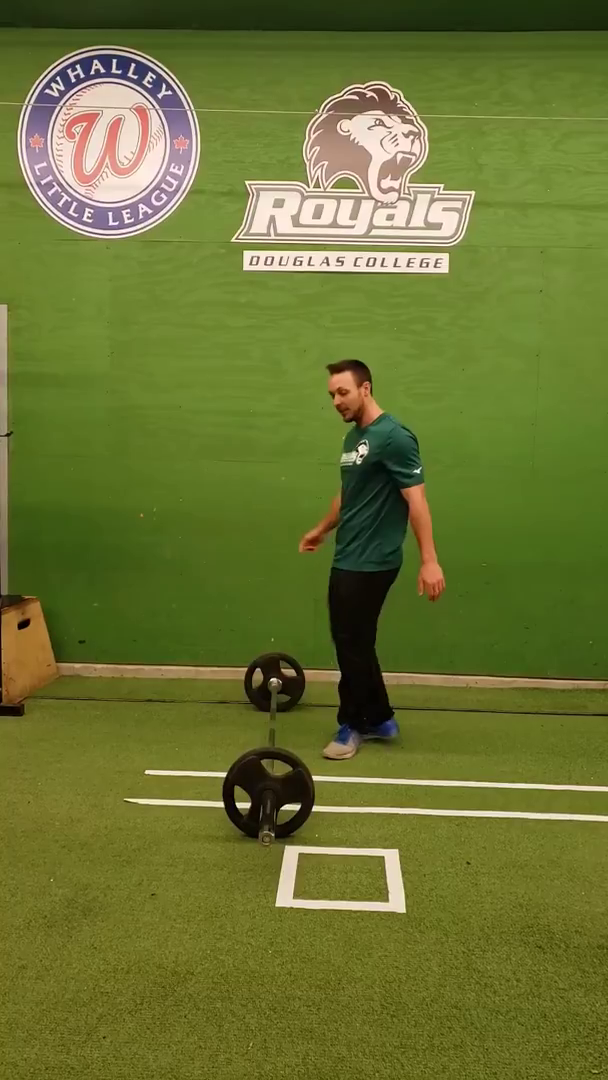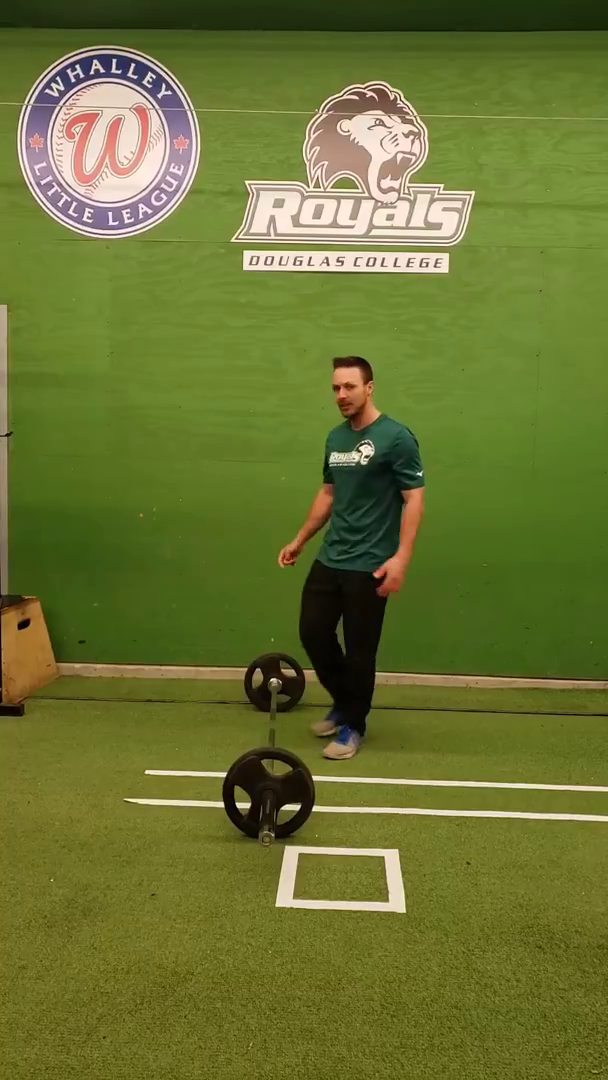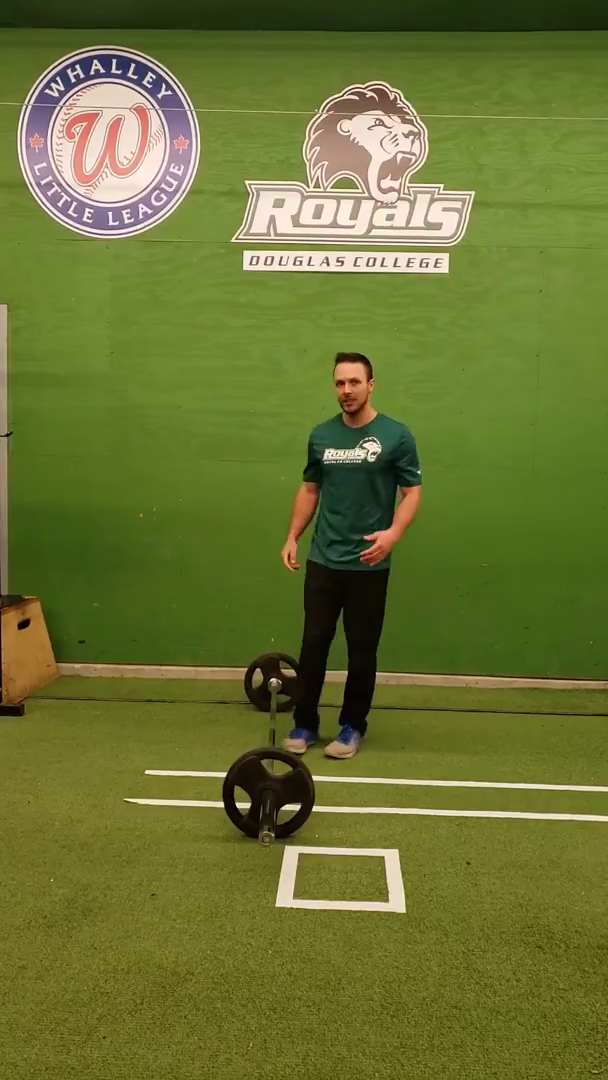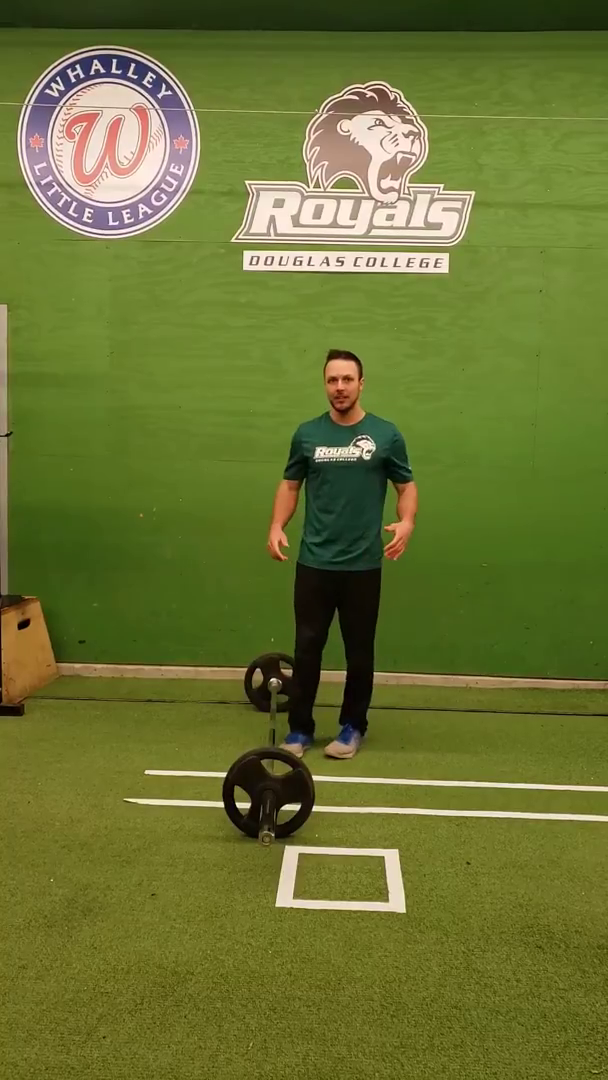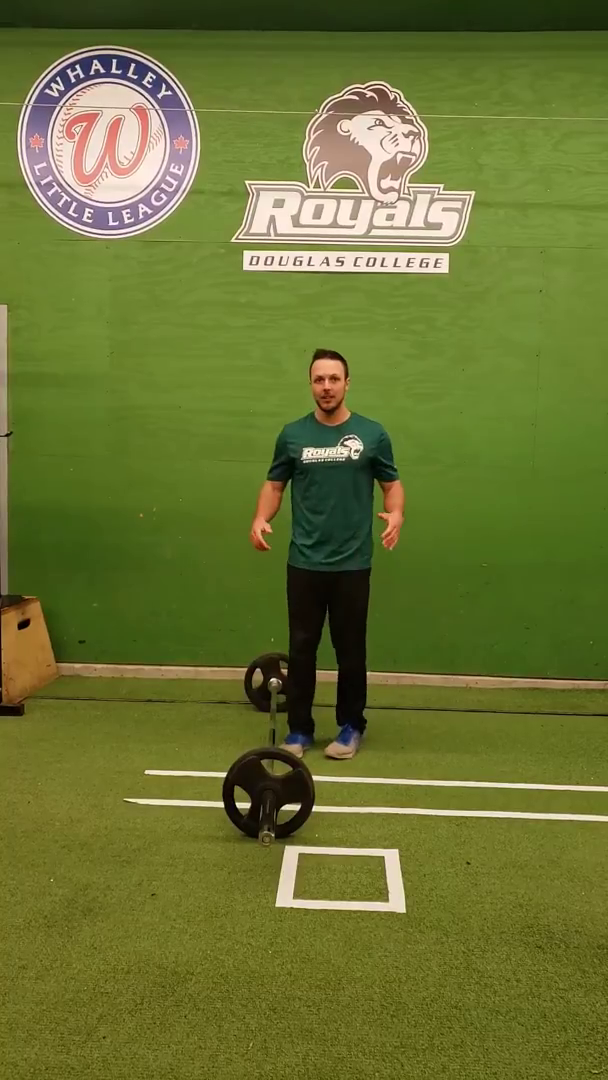
dt=0.2s
person 1, frame 1
left shoulder: (392, 437)
right shoulder: (354, 435)
left elbow: (416, 498)
left wrist: (429, 560)
right wrist: (322, 529)
left hip: (370, 562)
right hip: (349, 559)
left knee: (353, 641)
right knee: (351, 638)
left ankle: (353, 724)
right ankle: (378, 718)
person 1, frame 2
left shoulder: (396, 437)
right shoulder: (335, 437)
left elbow: (414, 499)
left wrist: (401, 556)
right wrist: (300, 539)
left hip: (370, 565)
right hip: (330, 558)
left knee: (359, 646)
right knee: (313, 632)
left ankle: (352, 724)
right ankle: (344, 702)
person 1, frame 3
left shoulder: (396, 435)
right shoulder: (321, 434)
left elbow: (412, 493)
left wrist: (393, 533)
right wrist: (292, 536)
left hip: (368, 563)
right hip: (322, 559)
left knee: (361, 648)
right knee: (313, 643)
left ankle: (353, 725)
right ankle: (305, 724)
person 1, frame 4
left shoulder: (385, 434)
right shoulder: (307, 433)
left elbow: (406, 486)
right elbow: (290, 486)
left wrist: (406, 522)
right wrist: (277, 526)
left hip: (362, 564)
right hip: (313, 561)
left knee: (359, 649)
right knee: (307, 646)
left ankle: (353, 726)
right ankle: (300, 728)
person 1, frame 5
left shoulder: (371, 433)
right shoulder: (293, 434)
left elbow: (391, 483)
right elbow: (274, 485)
left wrist: (395, 513)
right wrist: (260, 519)
left hip: (352, 563)
right hip: (304, 562)
left knee: (350, 649)
right knee: (301, 647)
left ankle: (351, 725)
right ankle: (299, 728)
